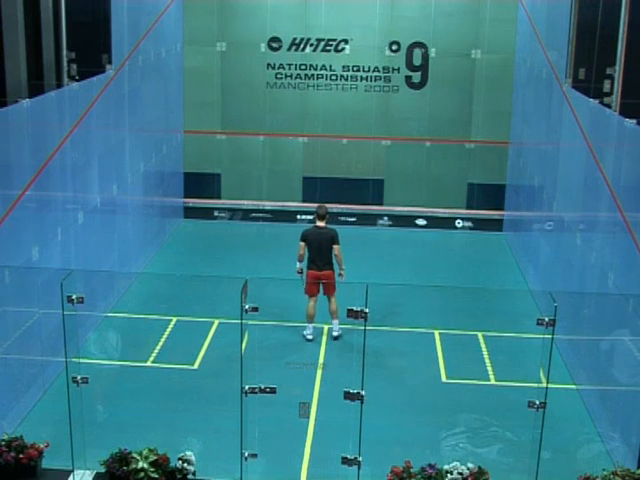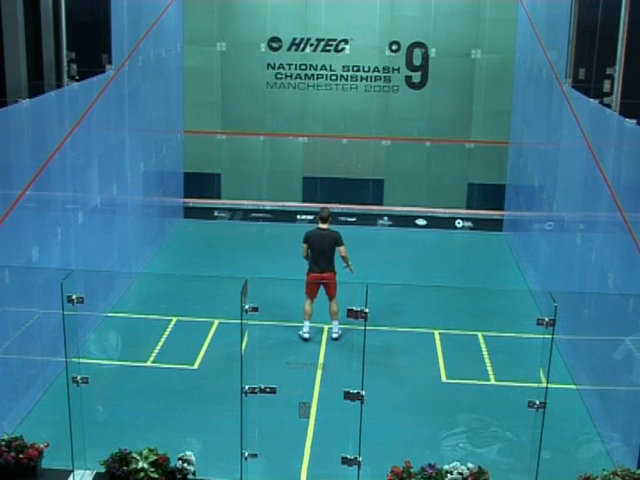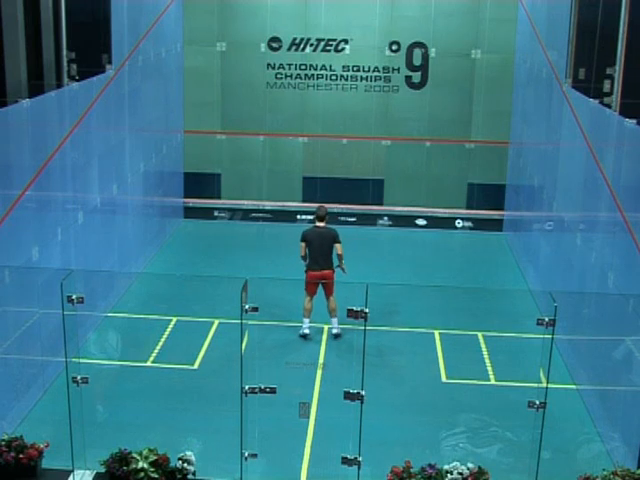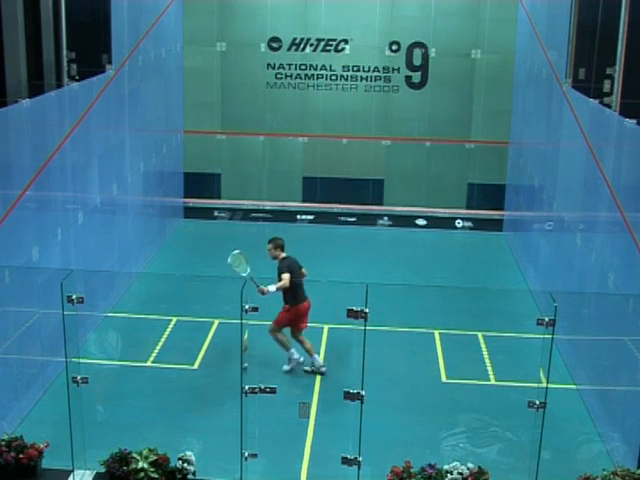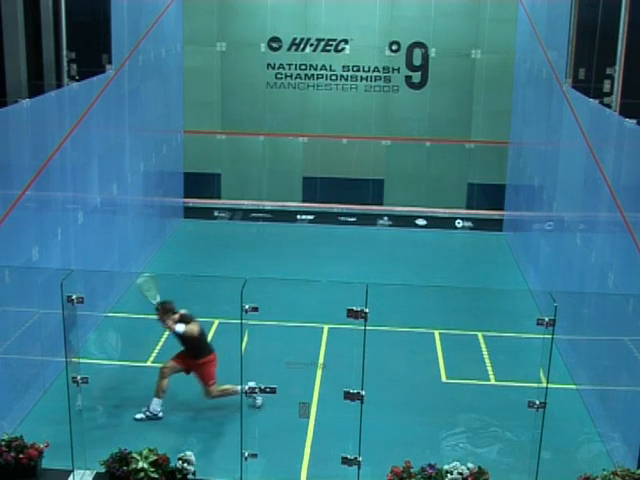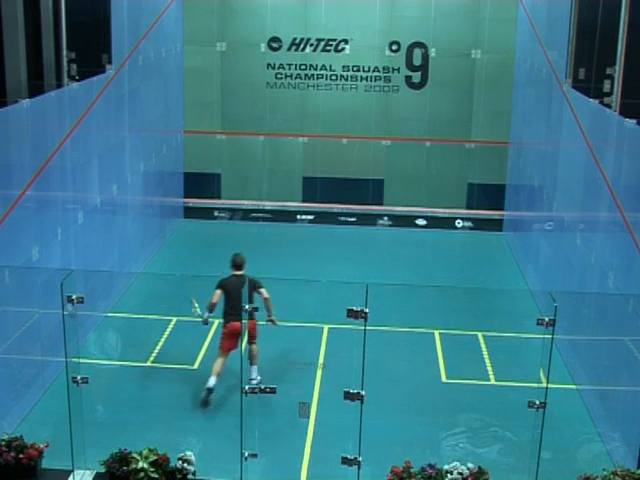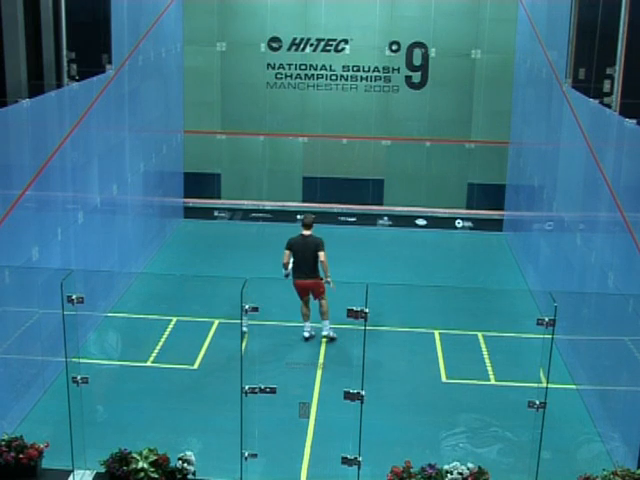
dt=0.7s
person 1, frame 1
left shoulder: (306, 232)
right shoulder: (332, 233)
left elbow: (301, 253)
right elbow: (337, 253)
left wrist: (299, 266)
right wrist: (341, 269)
left hip: (312, 271)
right hip: (328, 271)
left knee: (312, 301)
right knee: (332, 298)
left ankle: (309, 331)
right ankle: (335, 329)
person 1, frame 2
left shoulder: (308, 234)
right shoulder: (335, 235)
left elbow: (305, 254)
right elbow: (343, 254)
right wrist: (349, 264)
left hip: (313, 273)
right hip: (329, 273)
left knee: (309, 300)
right knee: (333, 300)
left ankle: (306, 330)
right ankle: (335, 331)
person 1, frame 3
left shoulder: (306, 233)
right shoulder: (333, 232)
left elbow: (303, 254)
right elbow: (339, 252)
right wrist: (341, 263)
left hip: (313, 271)
right hip: (328, 272)
left knee: (309, 297)
right knee: (330, 298)
left ankle: (306, 328)
right ankle: (335, 328)
person 1, frame 4
left shoulder: (283, 265)
right shoulder: (292, 260)
left elbow: (285, 283)
right elbow: (303, 274)
left wrist: (269, 289)
left hip: (295, 306)
right hip: (304, 303)
left knee: (273, 330)
right knee: (296, 335)
left ankle: (293, 356)
right ankle: (318, 364)
person 1, frame 5
left shoulder: (187, 319)
right shoulder: (181, 316)
left elbow: (195, 331)
left wrist: (176, 327)
left hip: (205, 358)
right hip: (190, 355)
left knee: (212, 392)
right knee: (164, 370)
right ankle: (154, 410)
person 1, frame 6
left shoulder: (223, 282)
right shoulder: (253, 281)
left elbow: (214, 301)
right elbow: (266, 296)
left wrist: (207, 316)
right wrist: (270, 315)
left hip: (230, 324)
right hip: (249, 323)
left knee: (221, 357)
right knee: (252, 344)
left ankle: (211, 385)
right ankle: (254, 377)
person 1, frame 7
left shoulder: (292, 241)
right shoulder: (318, 241)
left elbow: (285, 261)
right elbow: (322, 259)
left wrist: (286, 271)
right wrist: (327, 276)
left hip: (298, 280)
right hip: (313, 279)
left knee: (305, 303)
right knee: (323, 300)
left ankle: (307, 331)
right ankle: (326, 331)
